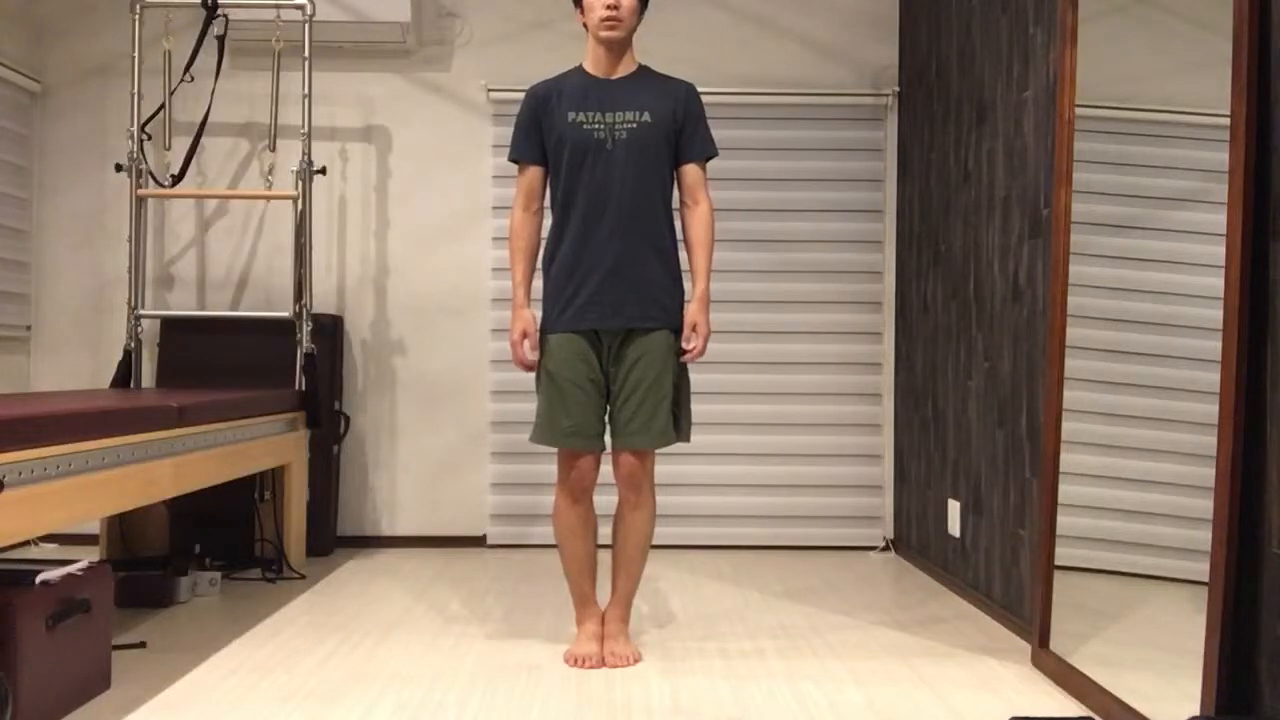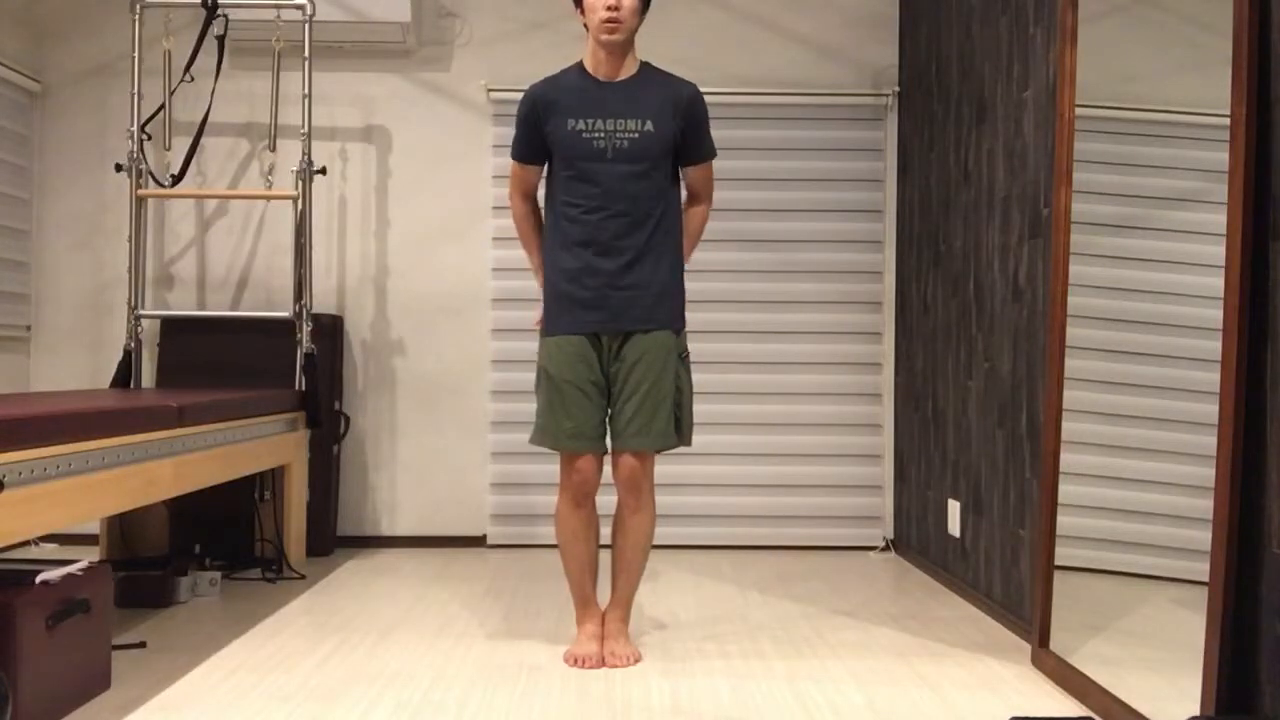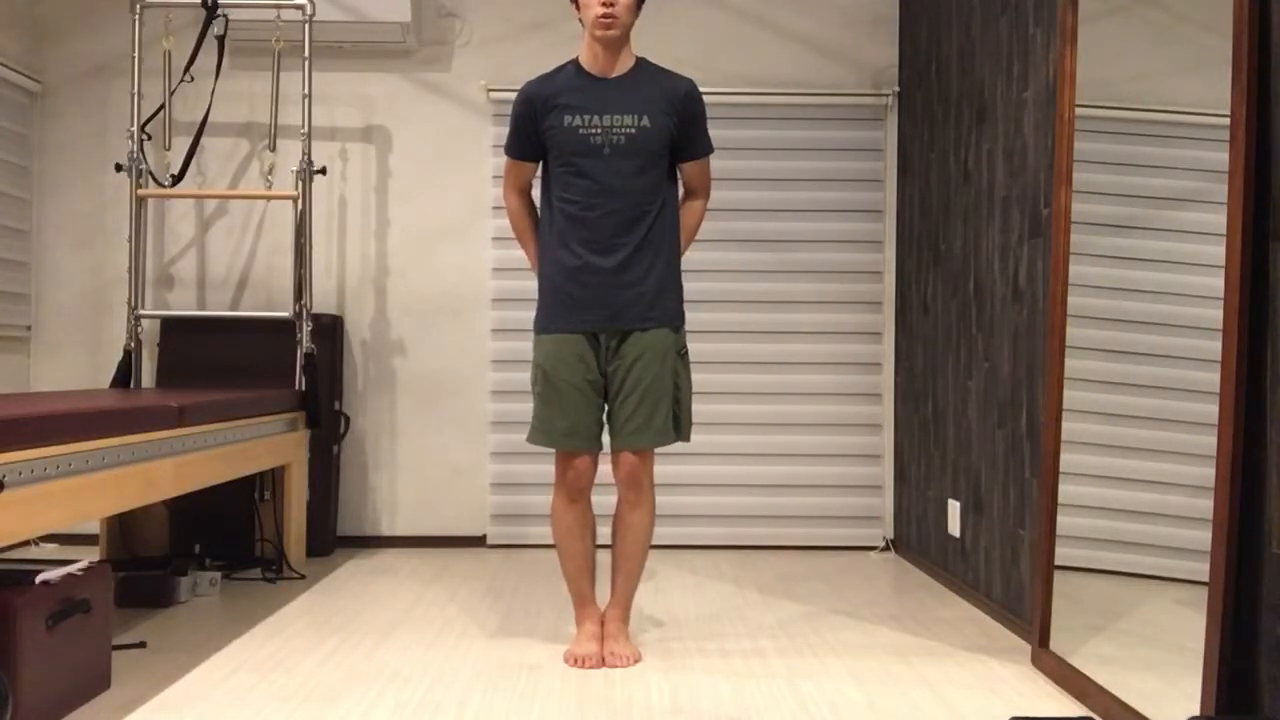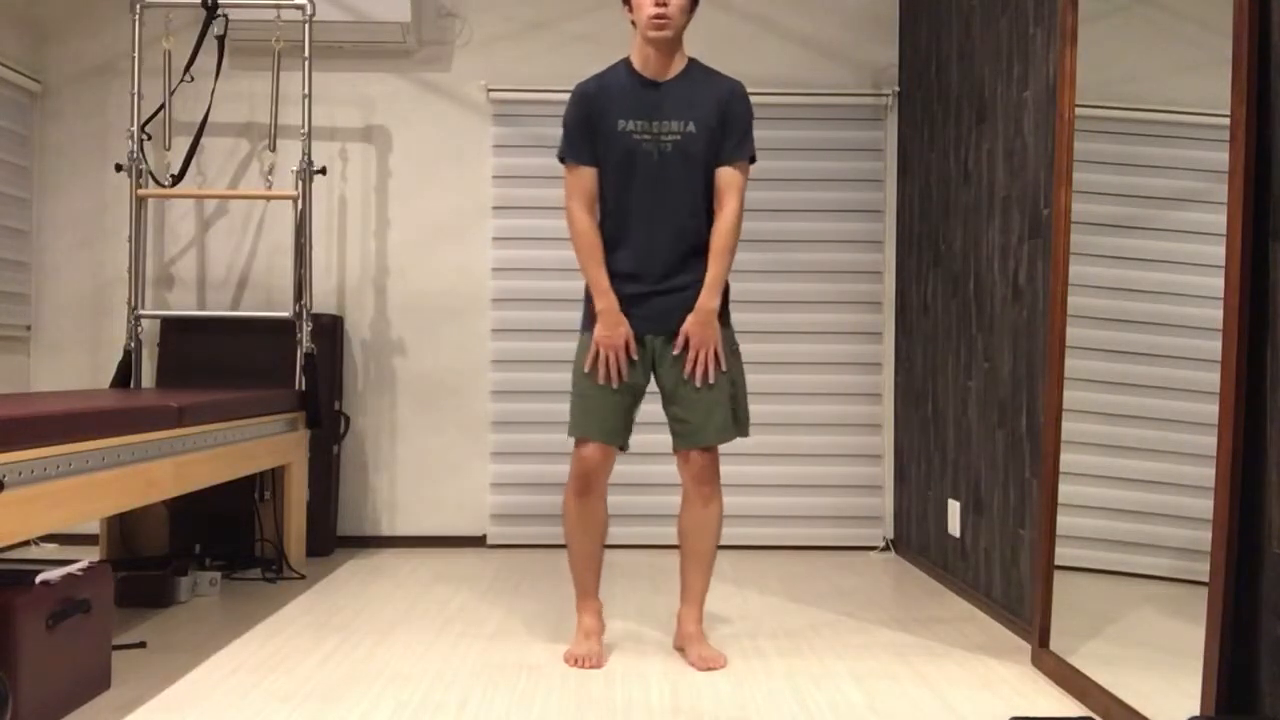
dt=1s
person 1, frame 1
left shoulder: (676, 99)
right shoulder: (546, 100)
left elbow: (696, 201)
right elbow: (527, 207)
left wrist: (700, 297)
right wrist: (520, 304)
left hip: (651, 315)
right hip: (569, 315)
left knee: (635, 471)
right knee: (575, 471)
left ankle: (618, 618)
right ankle: (586, 618)
person 1, frame 2
left shoulder: (678, 99)
right shoulder: (546, 100)
left elbow: (700, 196)
right elbow: (522, 195)
left wrist: (667, 272)
left hip: (650, 318)
right hip: (570, 318)
left knee: (634, 473)
right knee: (578, 475)
left ankle: (619, 619)
right ankle: (585, 618)
person 1, frame 3
left shoulder: (676, 95)
right shoulder: (541, 97)
left elbow: (696, 192)
right elbow: (516, 192)
left wrist: (656, 262)
right wrist: (552, 269)
left hip: (649, 316)
right hip: (566, 316)
left knee: (634, 471)
right knee: (573, 473)
left ankle: (618, 618)
right ankle: (585, 618)
person 1, frame 4
left shoulder: (724, 97)
right shoulder: (594, 97)
left elbow: (729, 207)
right elbow: (581, 210)
left wrist: (708, 306)
right wrist: (606, 309)
left hip: (694, 312)
right hip: (615, 311)
left knee: (700, 466)
right knee: (588, 464)
left ankle: (690, 622)
right ankle: (588, 616)
